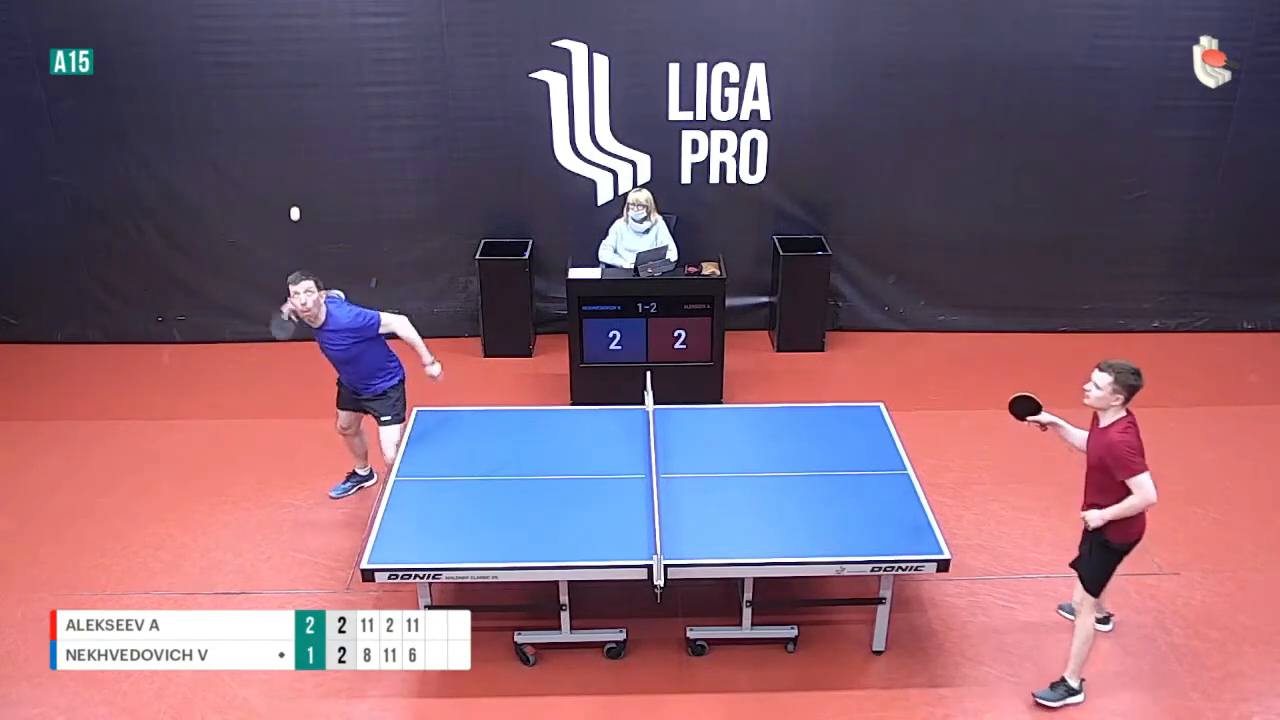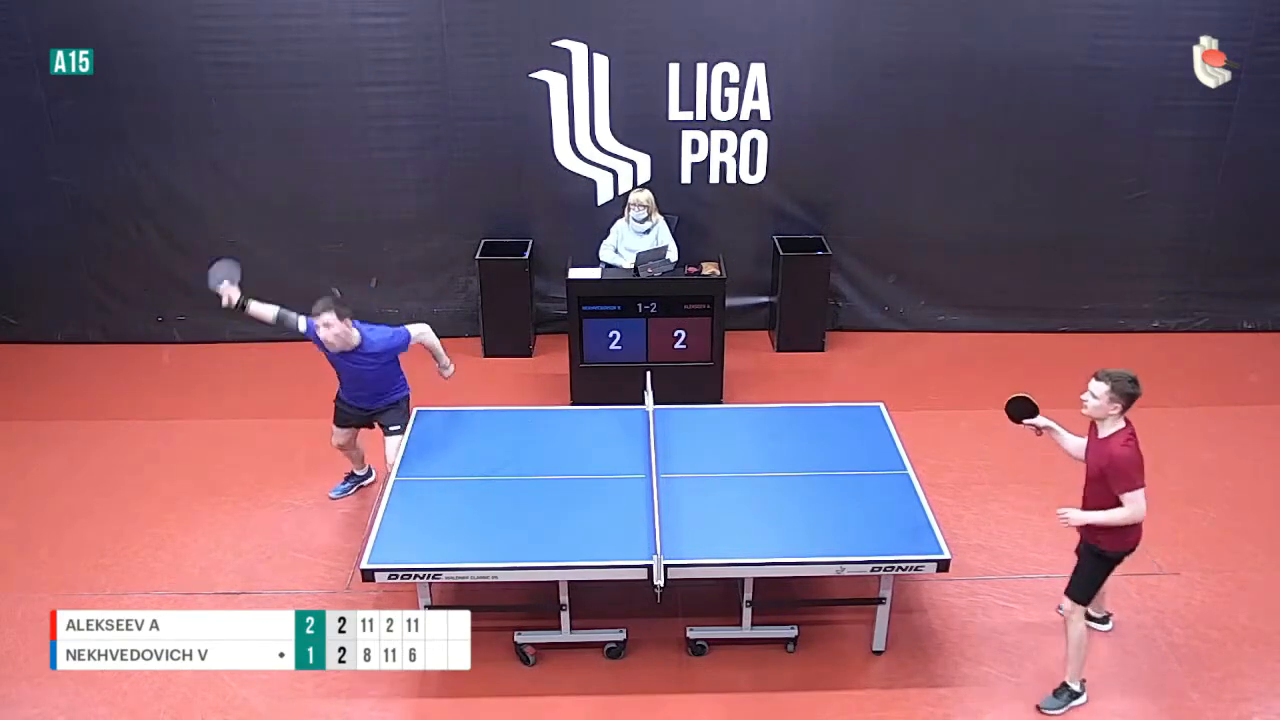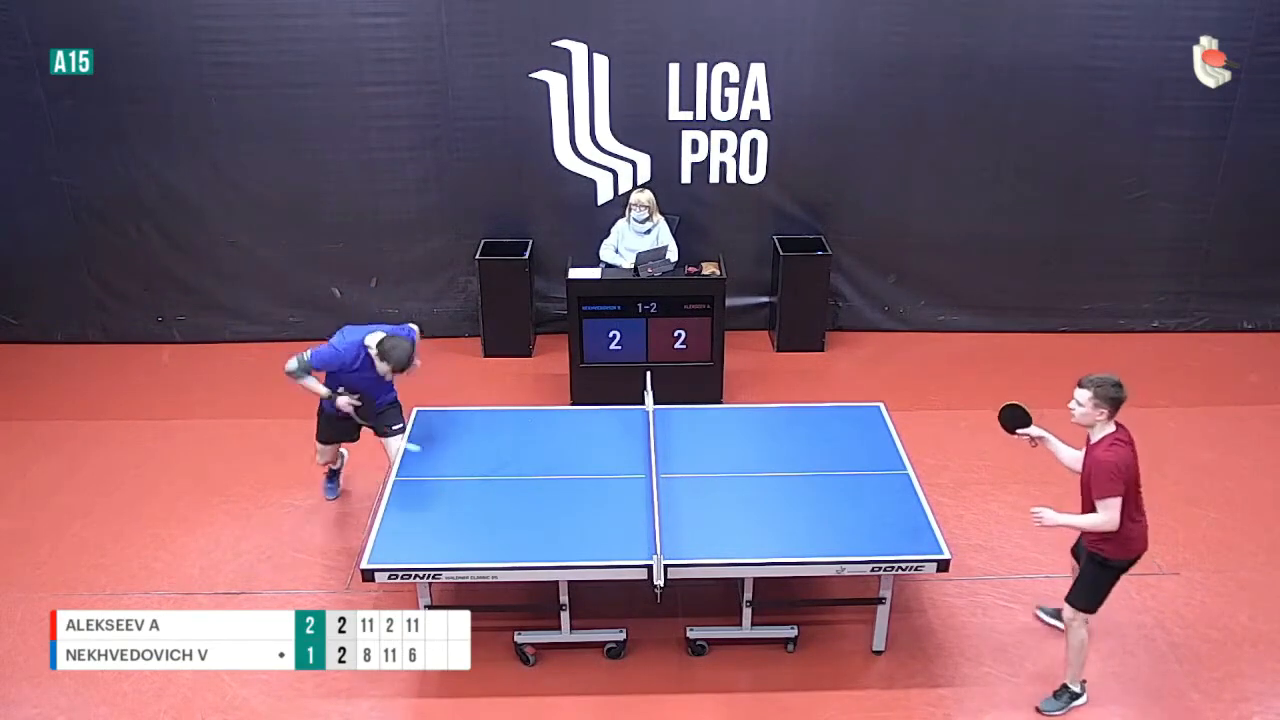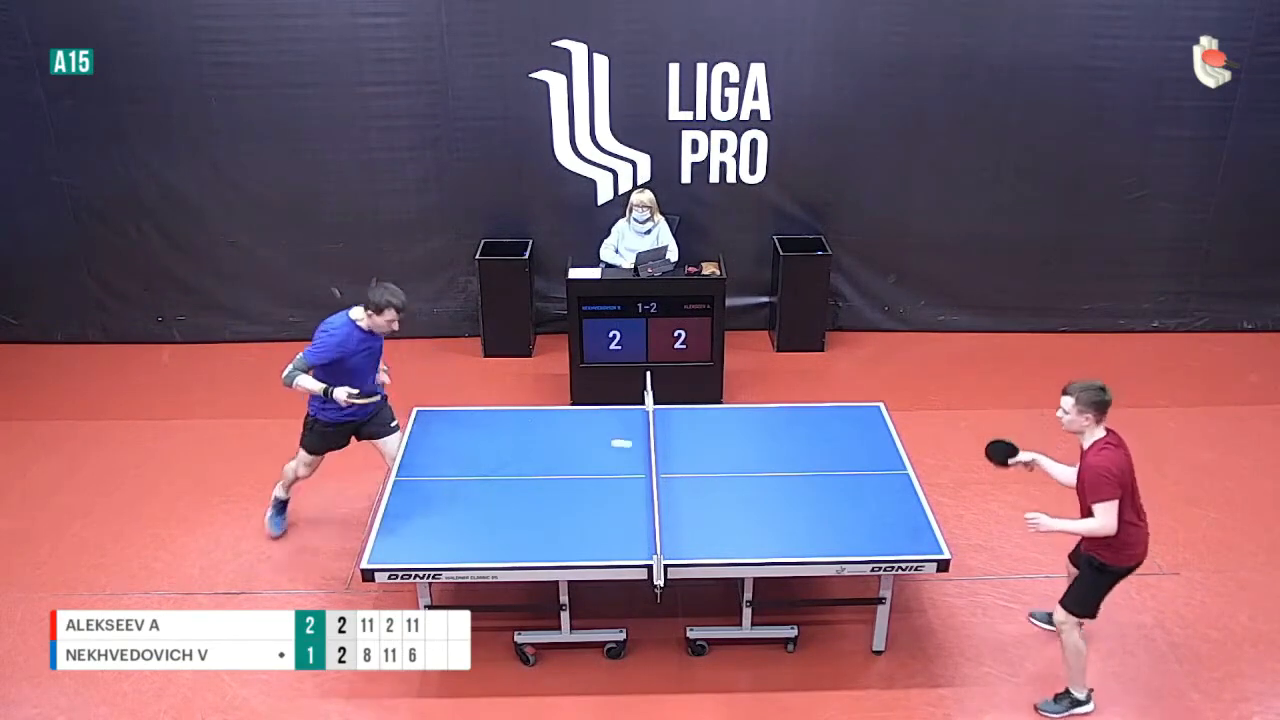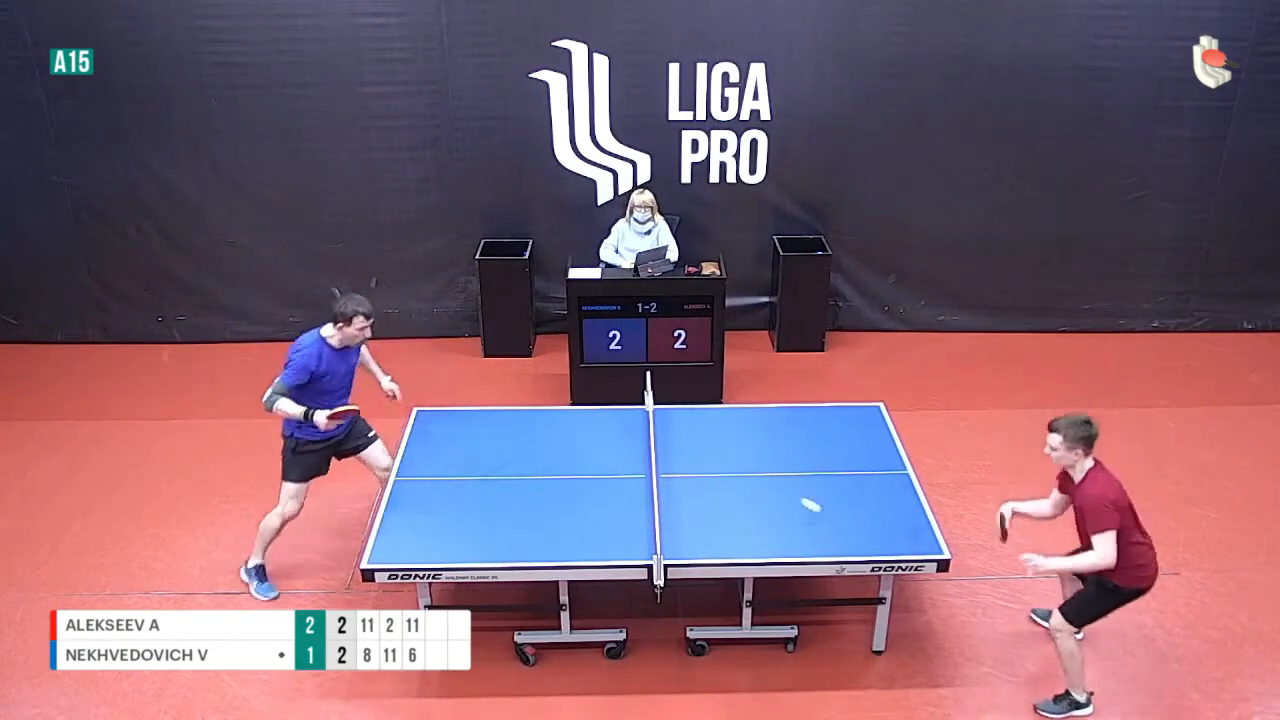
dt=0.2s
person 1, frame 1
left shoulder: (1120, 442)
right shoulder: (1104, 418)
left elbow: (1147, 496)
right elbow: (1089, 445)
left wrist: (1102, 515)
right wrist: (1055, 423)
left hip: (1115, 529)
right hip: (1103, 520)
left knee: (1081, 602)
right knee: (1091, 571)
left ankle: (1072, 684)
right ankle: (1100, 614)
person 1, frame 2
left shoulder: (1121, 453)
right shoulder: (1103, 427)
left elbow: (1136, 512)
right elbow: (1084, 451)
left wrist: (1084, 517)
right wrist: (1050, 427)
left hip: (1110, 538)
right hip: (1099, 529)
left knee: (1071, 609)
right knee: (1084, 563)
left ankle: (1073, 688)
right ankle: (1098, 613)
person 1, frame 3
left shoulder: (1107, 458)
right shoulder: (1111, 434)
left elbow: (1108, 521)
right elbow: (1083, 464)
left wrist: (1058, 519)
right wrist: (1044, 437)
left hip: (1114, 546)
right hip: (1110, 536)
left knee: (1074, 616)
right knee: (1079, 564)
left ankle: (1073, 689)
right ankle: (1071, 615)
person 1, frame 4
left shoulder: (1100, 463)
right shoulder: (1103, 439)
left elbow: (1106, 525)
right elbow: (1077, 478)
left wrist: (1053, 525)
right wrist: (1036, 460)
left hip: (1116, 552)
right hip: (1124, 537)
left knee: (1064, 620)
right knee: (1074, 567)
right ankle: (1073, 614)
person 1, frame 5
left shoulder: (1097, 495)
right shoulder: (1071, 473)
left elbow: (1106, 558)
right elbow: (1053, 508)
left wrist: (1050, 564)
right wrist: (1014, 507)
left hip: (1131, 575)
right hip: (1109, 558)
left knee: (1060, 626)
right knee: (1067, 570)
right ankle: (1069, 617)
person 2, frame 1
left shoulder: (346, 314)
left elbow: (398, 323)
right elbow: (336, 294)
left wrist: (428, 362)
right wrist: (295, 304)
left hip: (386, 386)
right hip: (352, 383)
left knee: (390, 457)
right knee: (345, 428)
right ankle: (361, 474)
person 2, frame 2
left shoulder: (384, 343)
right shoulder: (323, 333)
left elbow: (421, 331)
right elbow: (285, 317)
left wrist: (443, 362)
right wrist: (242, 303)
left hip: (391, 401)
right hip: (352, 398)
left knee: (394, 466)
right knee: (341, 442)
right ankle: (361, 473)
person 2, frame 3
left shoulder: (401, 337)
right shoulder: (342, 350)
left elbow: (413, 331)
right elbow: (293, 368)
left wrist: (411, 361)
right wrist: (332, 397)
left hip: (382, 403)
right hip: (341, 406)
right knee: (324, 458)
right ankle: (336, 463)
person 2, frame 4
left shoulder: (374, 322)
right shoulder: (334, 334)
right elbow: (290, 375)
right wrist: (329, 392)
left hip: (371, 404)
right hip: (329, 413)
right knee: (303, 470)
right ankle: (280, 498)
person 2, frame 5
left shoulder: (351, 339)
right shoulder: (306, 354)
right elbow: (270, 400)
left wrist: (382, 377)
right wrist: (311, 415)
left hip: (341, 423)
right hip: (305, 435)
left knee: (387, 470)
right knee: (288, 510)
right ankle: (254, 567)
